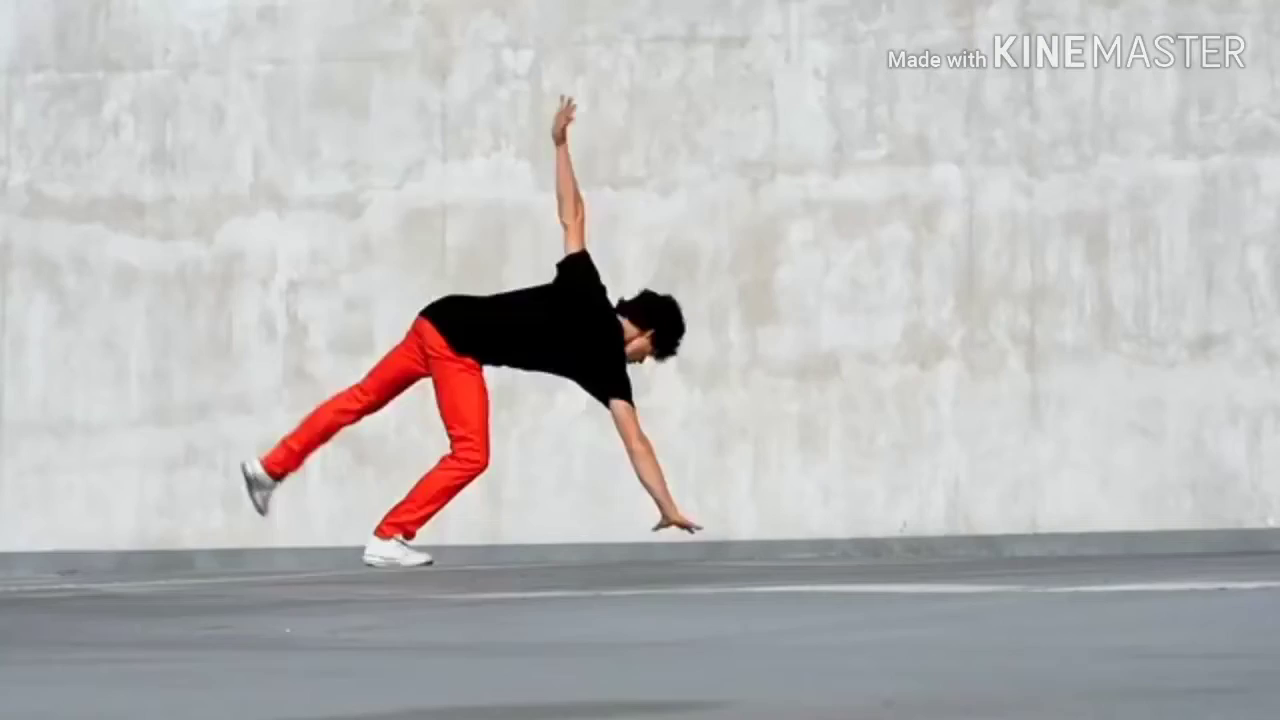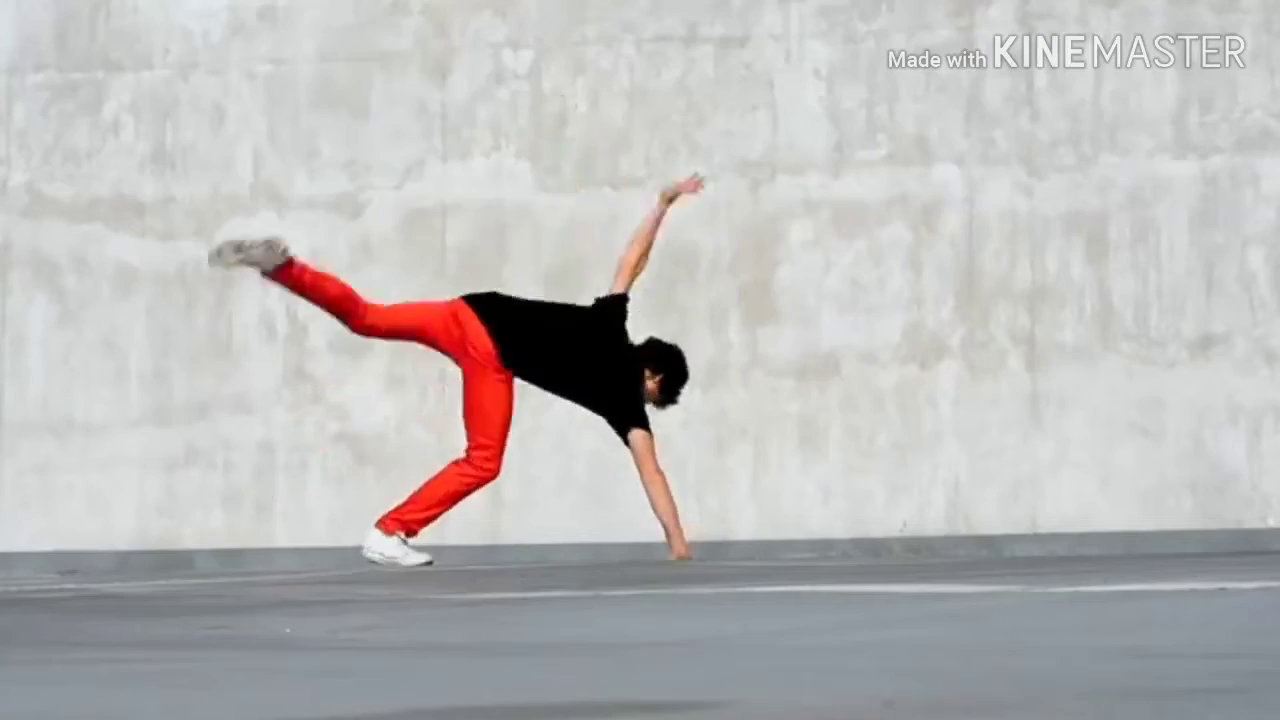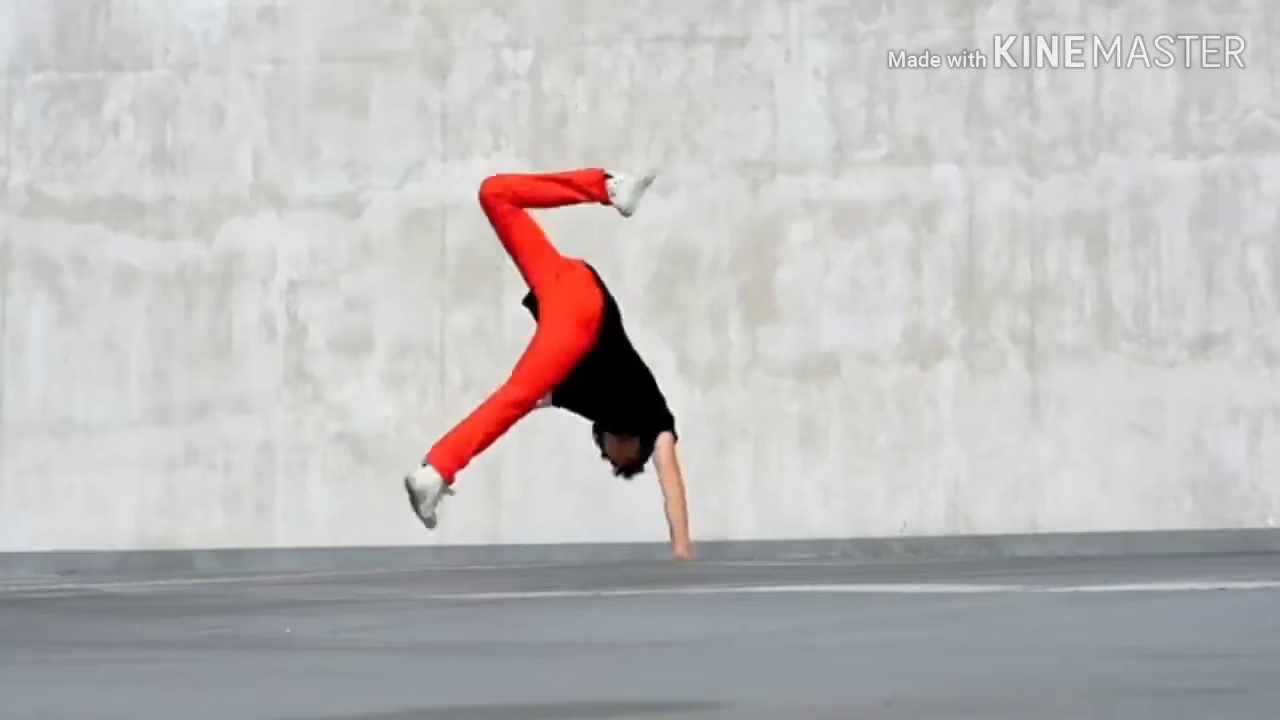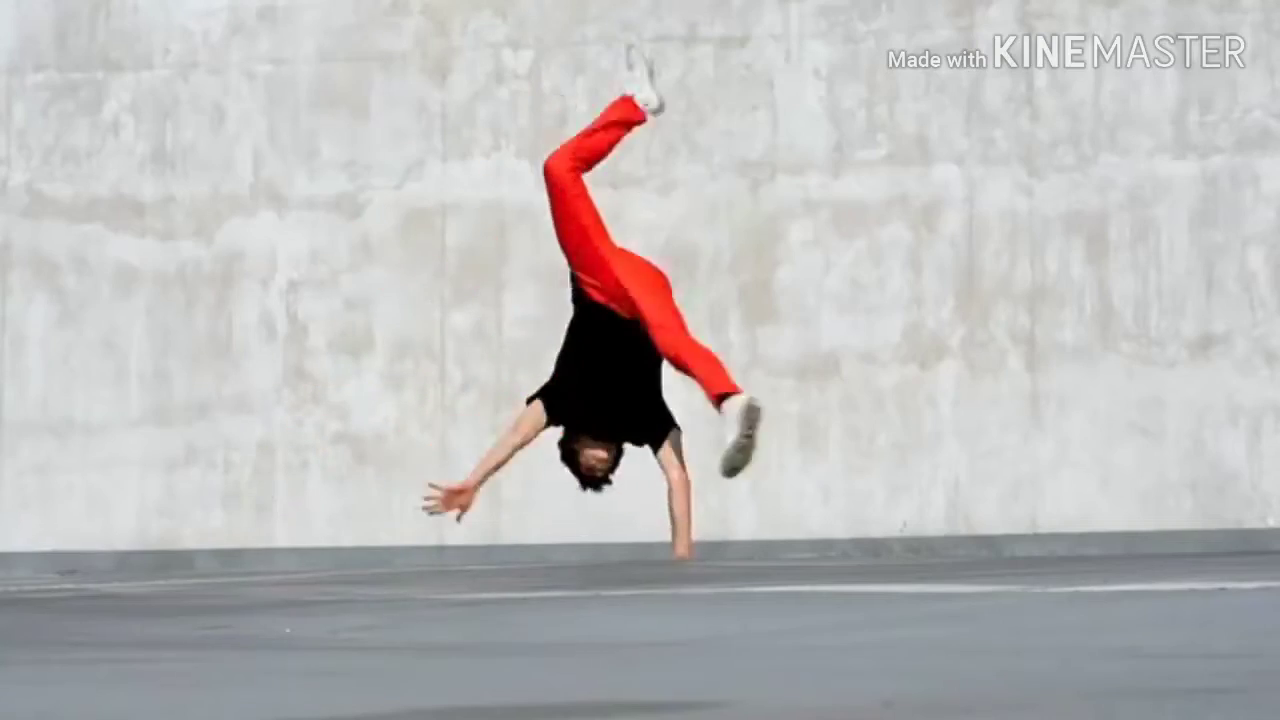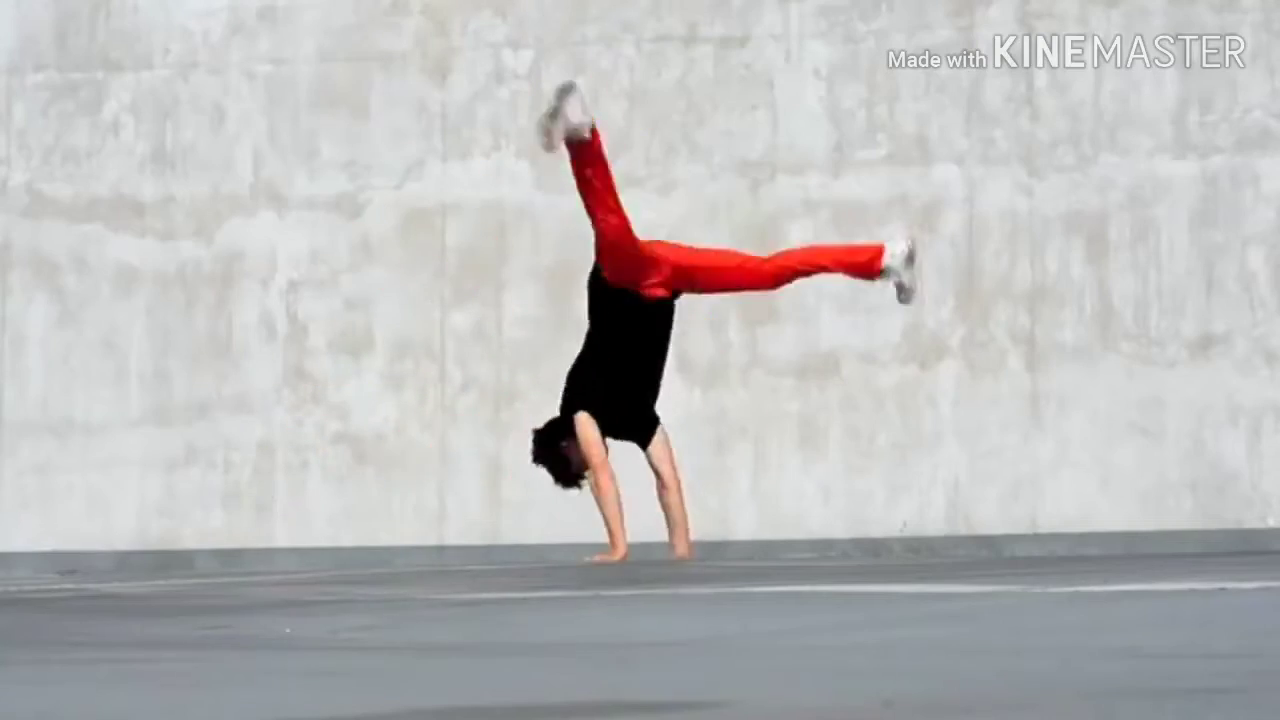
dt=0.2s
person 1, frame 1
left shoulder: (588, 295)
right shoulder: (607, 361)
left elbow: (571, 217)
right elbow: (637, 444)
left wrist: (560, 144)
right wrist: (670, 510)
left hip: (439, 320)
right hip: (459, 348)
left knee: (359, 398)
right knee: (470, 453)
left ankle: (267, 468)
right ankle: (387, 539)
person 1, frame 2
left shoulder: (611, 334)
right shoulder: (626, 395)
left elbow: (630, 261)
right elbow: (651, 473)
left wrist: (663, 203)
right wrist: (678, 543)
left hip: (475, 314)
right hip: (494, 352)
left knee: (361, 315)
right knee: (482, 464)
left ankle: (279, 262)
right ankle: (387, 535)
person 1, frame 3
right shoulder: (651, 417)
right elbow: (670, 481)
right wrist: (681, 545)
left hip: (567, 290)
right hip: (577, 305)
right knee: (514, 399)
right ankle: (435, 472)
person 1, frame 4
left shoulder: (566, 401)
right shoulder: (647, 422)
left elbow: (519, 433)
right elbow: (678, 478)
right wrist: (683, 544)
left hip: (601, 281)
right hip: (643, 287)
person 1, frame 5
left shoulder: (582, 407)
right shoulder: (636, 418)
left elbow: (603, 474)
left wrist: (618, 545)
left hip: (629, 274)
right hip: (653, 292)
right knee: (766, 272)
